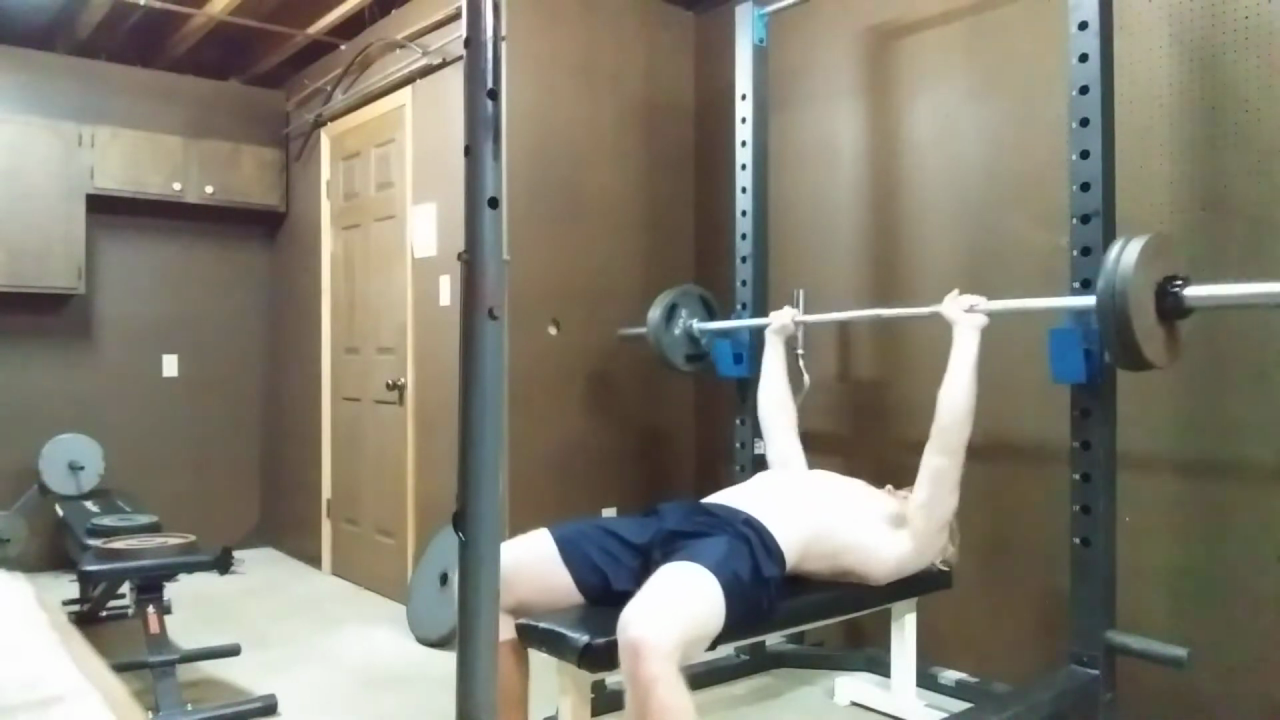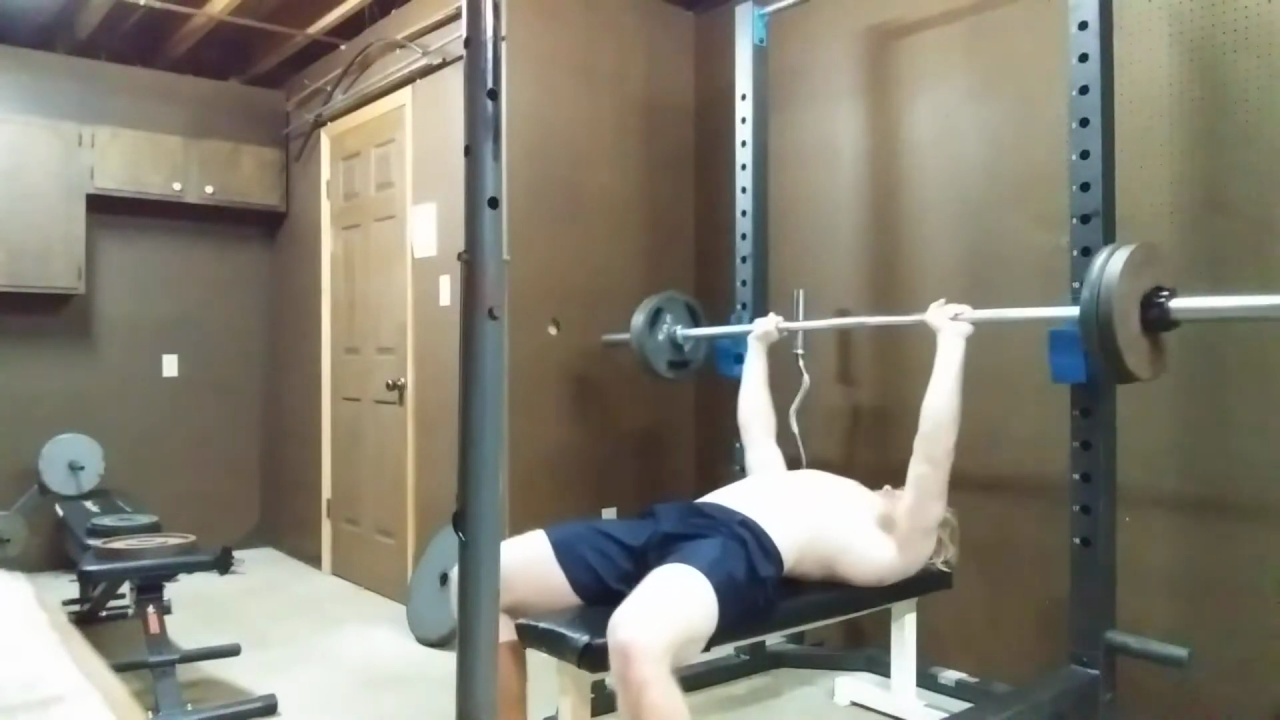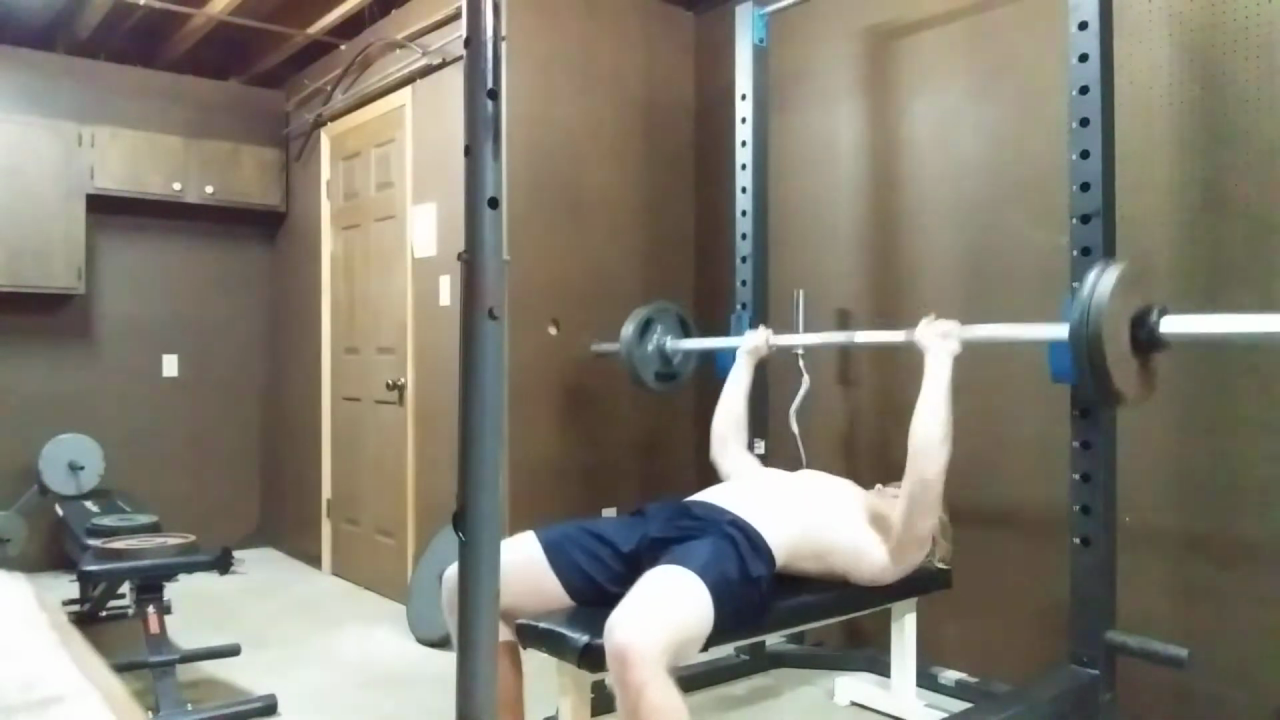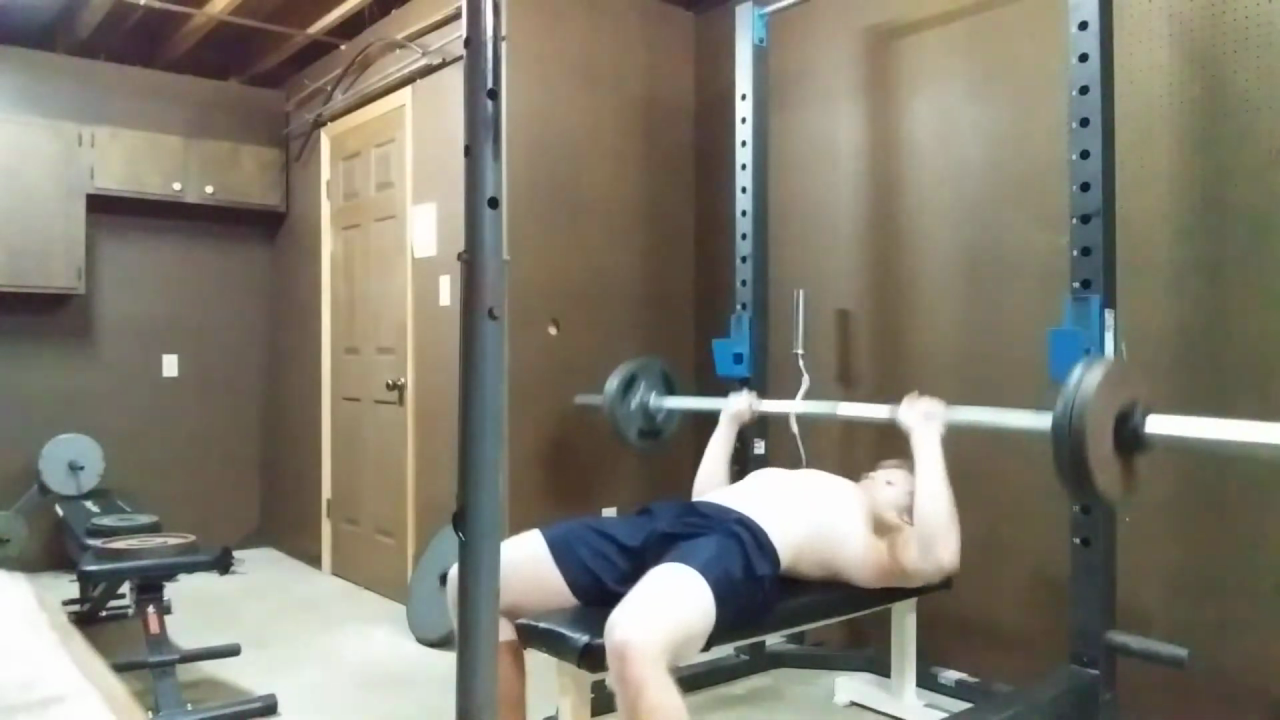
dt=0.2s
person 1, frame 1
left shoulder: (904, 545)
right shoulder: (816, 497)
left elbow: (946, 450)
right elbow: (779, 428)
left wrist: (965, 333)
right wrist: (775, 339)
left knee: (645, 640)
person 1, frame 2
left shoulder: (895, 552)
right shoulder: (823, 509)
left elbow: (932, 458)
right elbow: (757, 435)
left wrist: (950, 343)
right wrist: (758, 346)
left knee: (636, 643)
person 1, frame 3
left shoulder: (888, 554)
right shoulder: (822, 513)
left elbow: (928, 477)
right elbow: (728, 452)
left wrist: (937, 362)
right wrist: (745, 360)
left knee: (633, 648)
right knee: (465, 584)
person 1, frame 4
left shoulder: (889, 552)
right shoulder: (818, 507)
left elbow: (938, 557)
left wrist: (926, 439)
right wrist: (729, 422)
right hip: (665, 520)
left knee: (633, 644)
